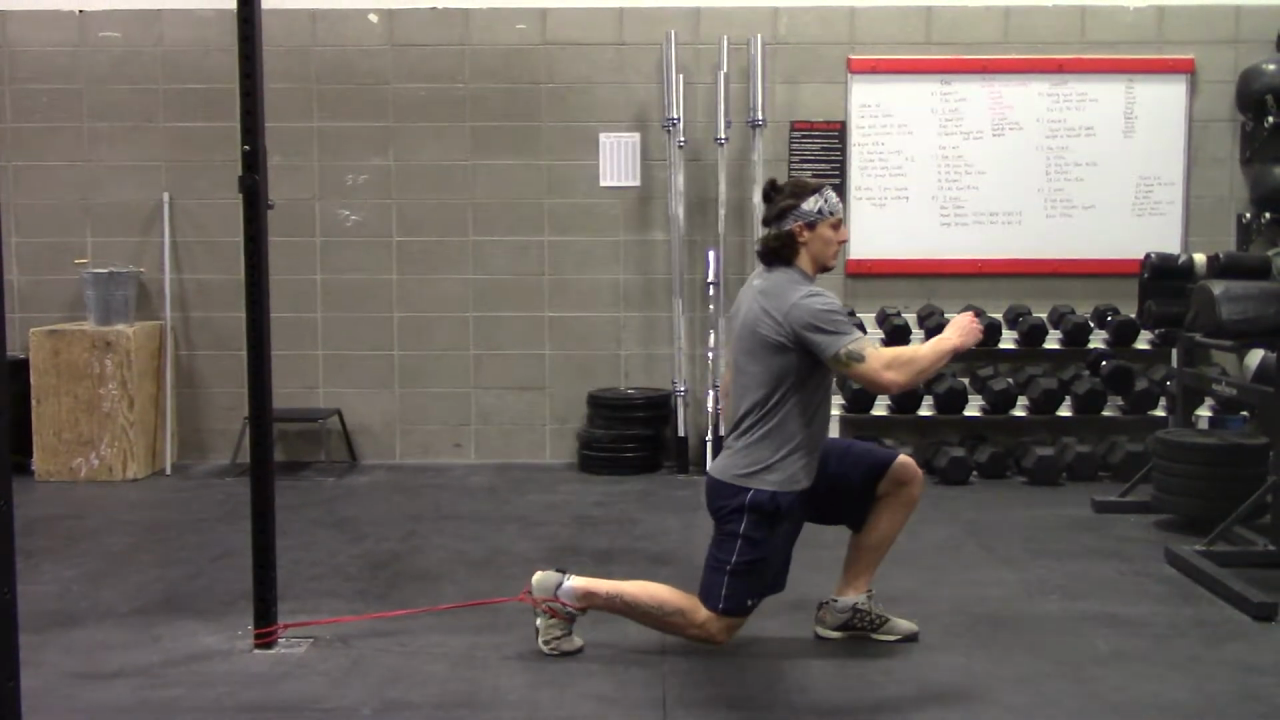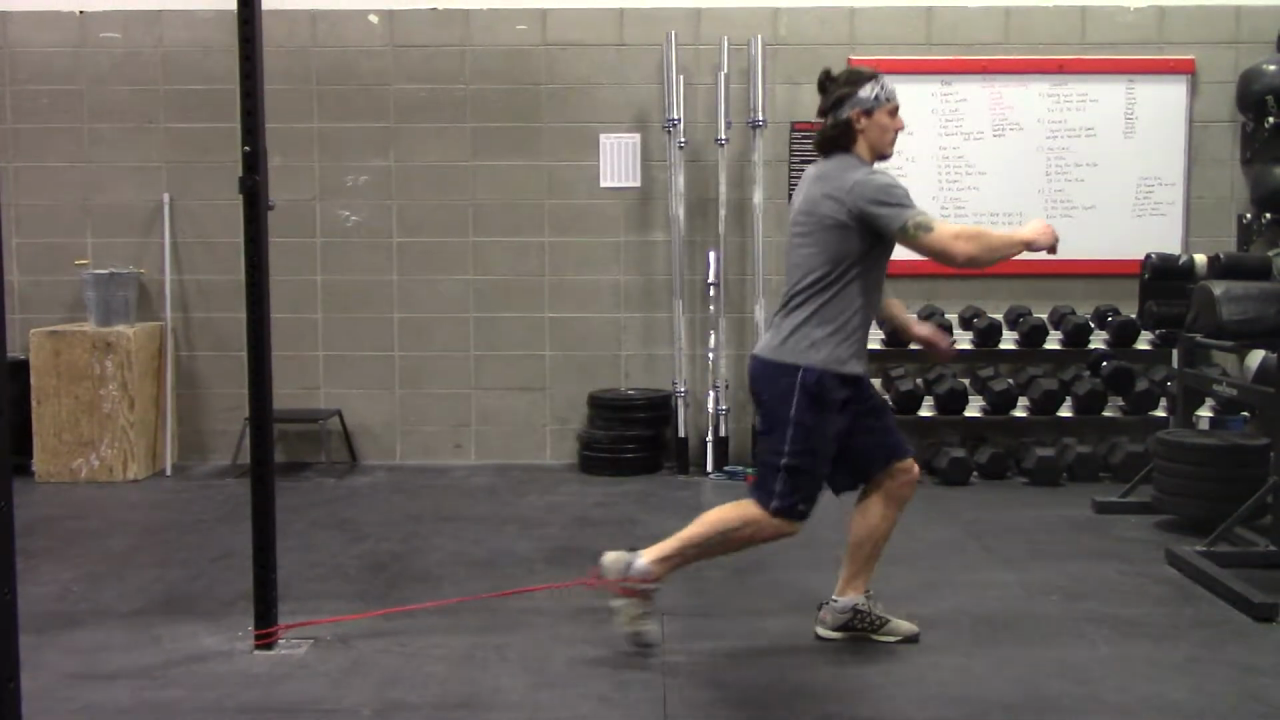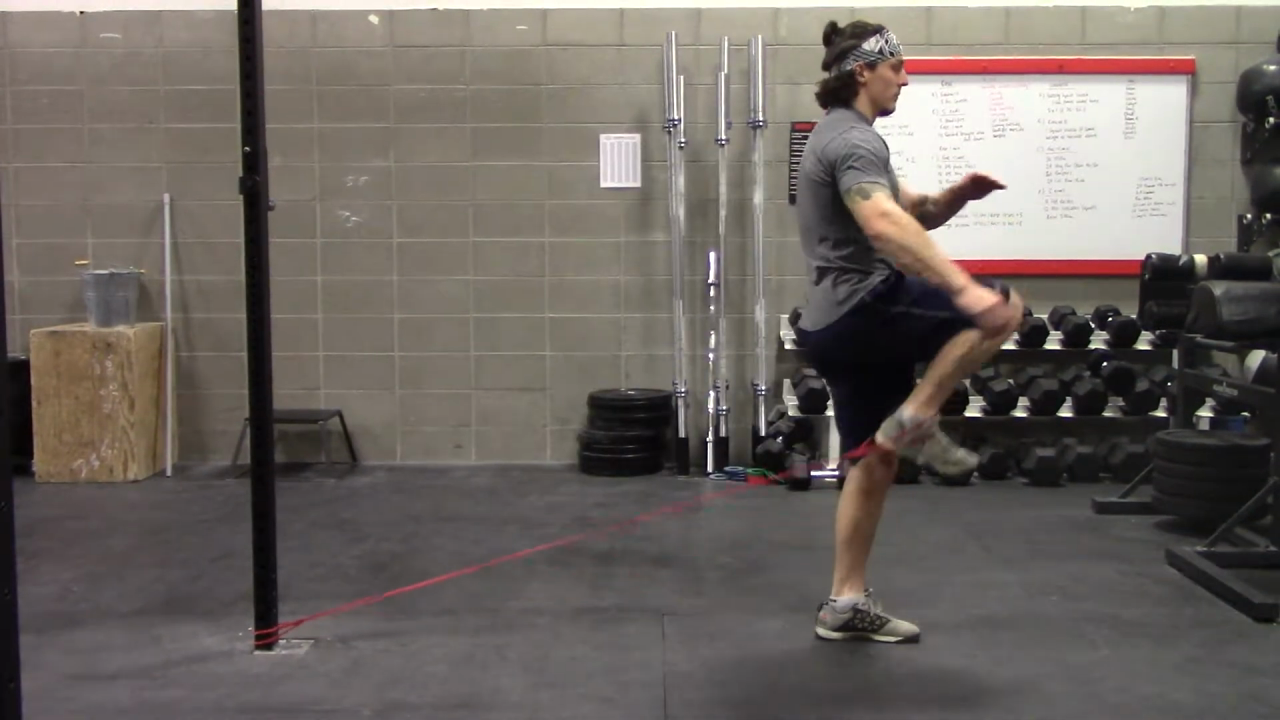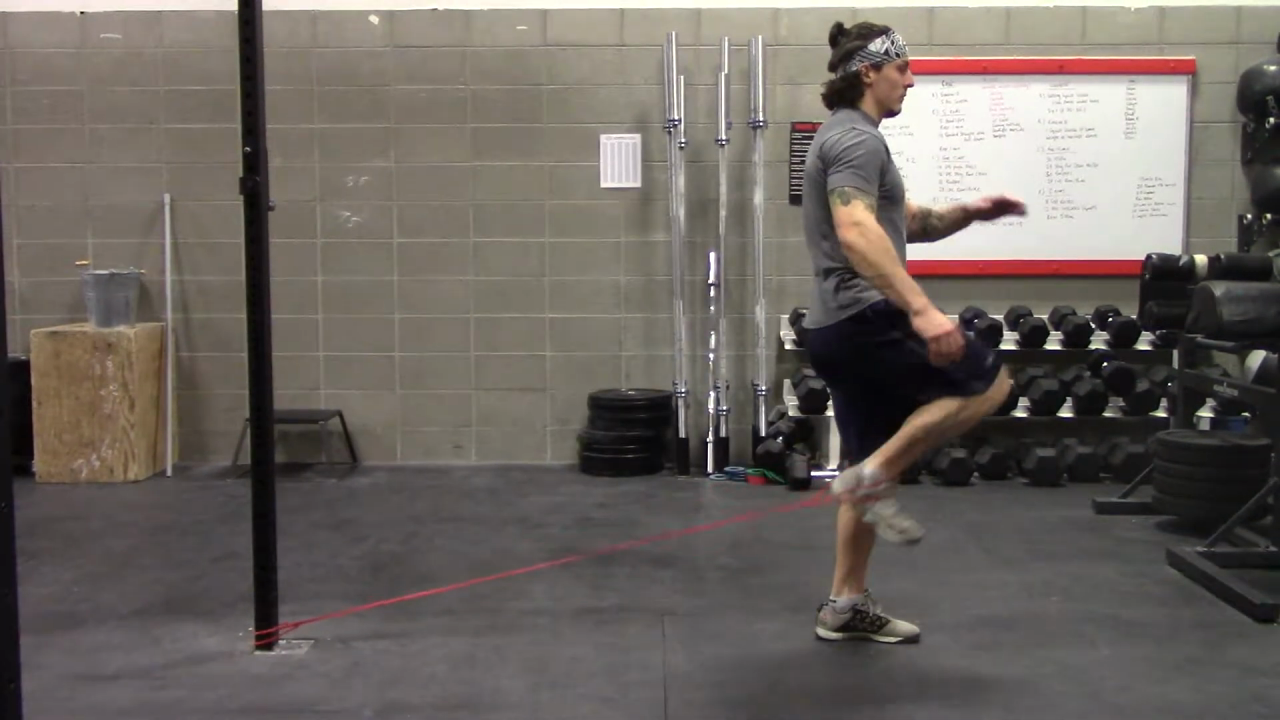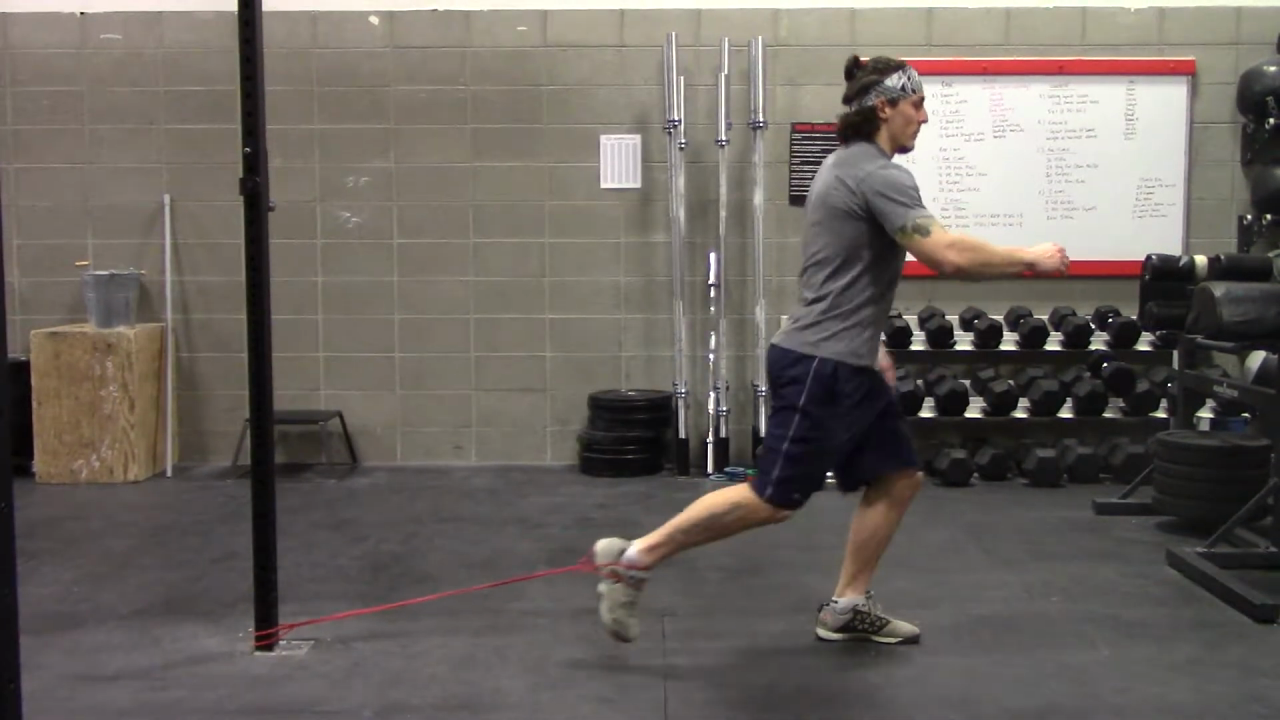
dt=0.4s
person 1, frame 1
left shoulder: (764, 286)
right shoulder: (804, 303)
left elbow: (732, 380)
right elbow: (887, 376)
right wrist: (951, 340)
left hip: (790, 464)
right hip: (760, 487)
left knee: (904, 478)
right knee: (714, 624)
left ankle: (846, 606)
right ankle: (565, 592)
person 1, frame 2
left shoulder: (828, 177)
right shoulder: (863, 185)
right elbow: (955, 249)
left wrist: (910, 325)
right wrist: (1026, 237)
left hip: (828, 368)
right hip: (802, 372)
left knee: (898, 474)
right knee: (778, 512)
left ankle: (847, 605)
right ankle: (641, 570)
person 1, frame 3
left shoulder: (844, 136)
right shoulder: (853, 138)
left elbow: (908, 215)
right elbow: (886, 226)
left wrist: (954, 196)
right wrist: (962, 291)
left hip: (840, 325)
right hip: (863, 309)
left knee: (875, 464)
right knee: (1000, 308)
left ankle: (846, 606)
right ankle: (915, 417)
person 1, frame 4
left shoulder: (852, 137)
right shoulder: (853, 137)
left elbow: (905, 223)
right elbow: (857, 233)
left wrist: (970, 211)
right wrist: (922, 308)
left hip: (844, 325)
right hip: (861, 317)
left knee: (878, 463)
right knee: (987, 386)
left ankle: (845, 604)
right ankle: (869, 480)
person 1, frame 5
left shoulder: (847, 166)
right shoulder: (877, 176)
right elbow: (949, 256)
left wrist: (875, 348)
right wrist: (1034, 259)
left hip: (848, 363)
right hip: (821, 366)
left knee: (900, 479)
right knee: (770, 500)
left ankle: (847, 608)
right ankle: (631, 560)
